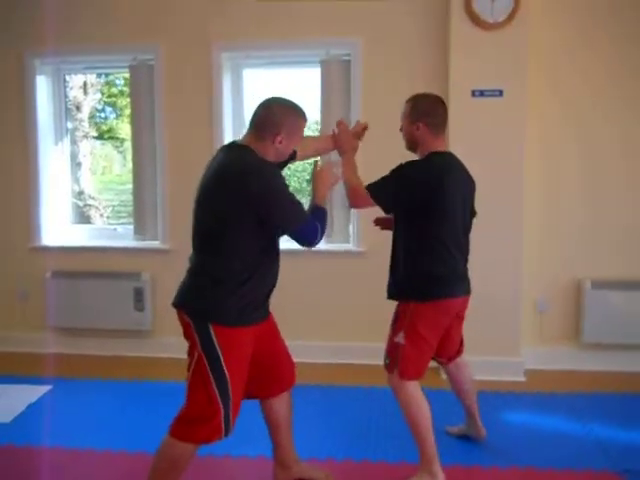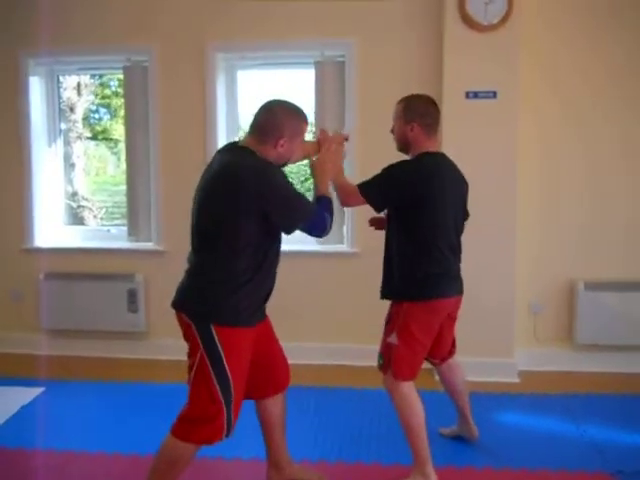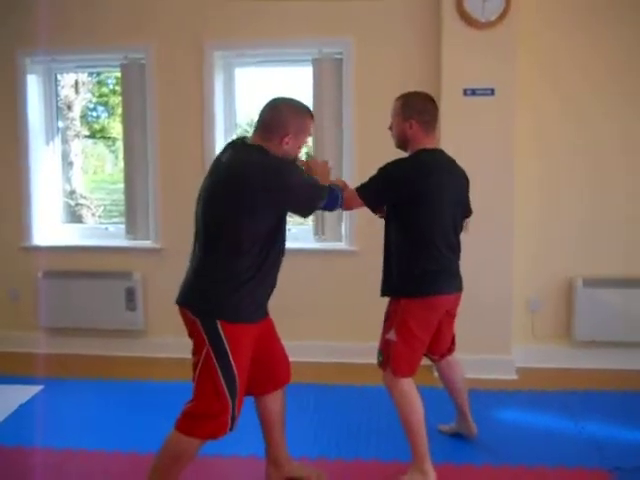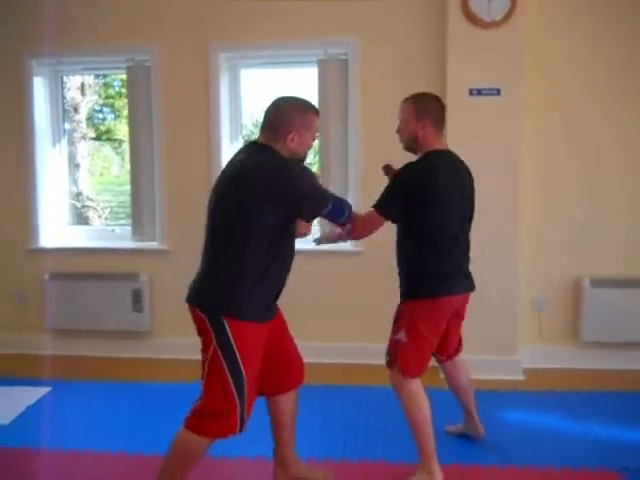
dt=0.4s
person 1, frame 1
left shoulder: (417, 173)
right shoulder: (460, 172)
left elbow: (357, 198)
left wrist: (347, 155)
right wrist: (400, 224)
left hip: (426, 294)
right hip: (455, 287)
left knee: (402, 376)
right knee: (451, 357)
right ankle: (474, 424)
person 1, frame 2
left shoulder: (407, 173)
right shoulder: (453, 173)
left elbow: (348, 197)
right wrist: (394, 223)
left hip: (418, 294)
right hip: (448, 288)
left knee: (397, 377)
right knee: (443, 358)
right ankle: (467, 425)
person 1, frame 3
left shoulder: (401, 172)
right shoulder: (455, 171)
left elbow: (347, 200)
left hip: (416, 291)
right hip: (449, 284)
left knee: (396, 373)
right knee: (443, 354)
right ankle: (466, 421)
person 1, frame 4
left shoulder: (414, 174)
right shoulder: (458, 169)
left elbow: (369, 224)
left wrist: (332, 234)
left hip: (428, 290)
right hip: (456, 284)
left knee: (404, 374)
right knee: (449, 355)
right ankle: (472, 422)
person 2, frame 1
left shoulder: (238, 156)
right shoulder: (256, 175)
left elbow: (298, 150)
right elbow: (309, 233)
left wrist: (341, 139)
right wrist: (321, 190)
left hip: (245, 304)
right hip: (217, 311)
left knee: (278, 377)
right knee: (207, 414)
person 2, frame 2
left shoulder: (235, 156)
right shoulder: (257, 176)
left elbow: (284, 155)
right elbow: (319, 224)
left wrist: (320, 148)
right wrist: (323, 176)
left hip: (240, 305)
right hip: (215, 312)
left knee: (273, 378)
right knee: (208, 414)
person 2, frame 3
left shoulder: (238, 152)
right shoulder: (272, 172)
right elbow: (330, 198)
left wrist: (308, 178)
right wrist: (319, 179)
left hip: (238, 301)
right hip: (219, 307)
left knee: (273, 374)
right knee: (212, 409)
person 2, frame 4
left shoulder: (261, 159)
right shoulder: (274, 172)
left elbow: (307, 192)
right elbow: (335, 210)
left wrist: (306, 215)
right wrist: (325, 212)
left hip: (255, 301)
right hip: (228, 307)
left knee: (286, 374)
right knee: (222, 408)
